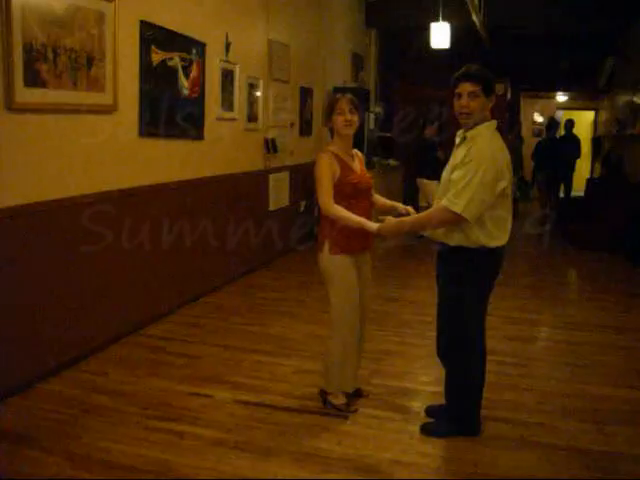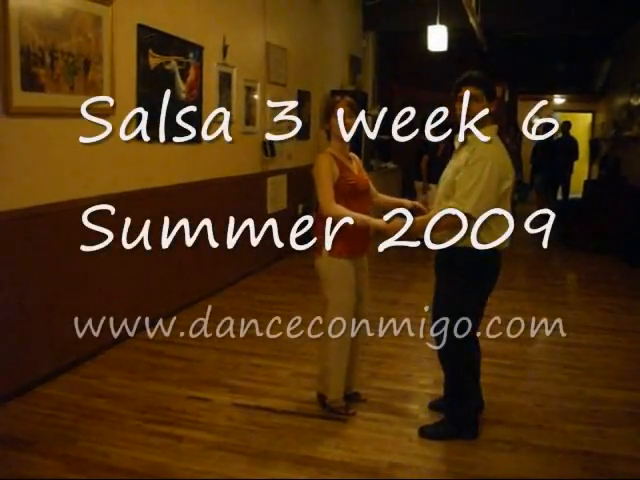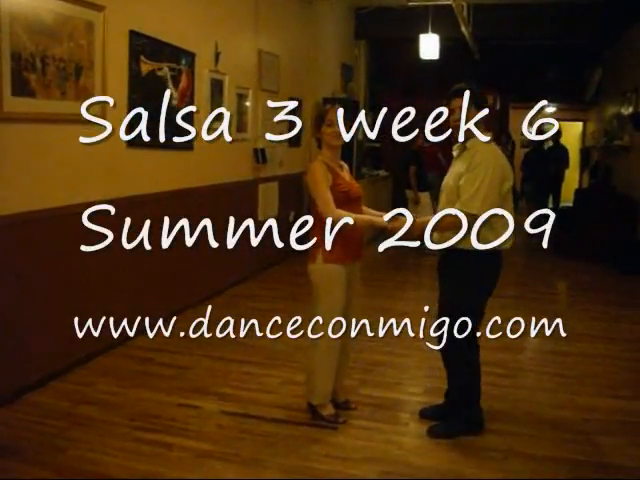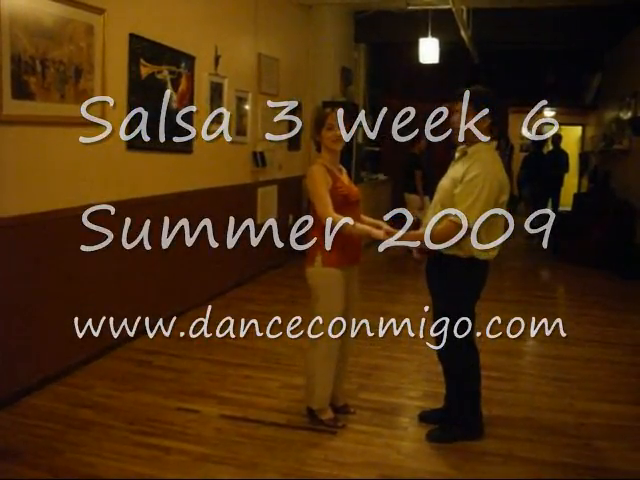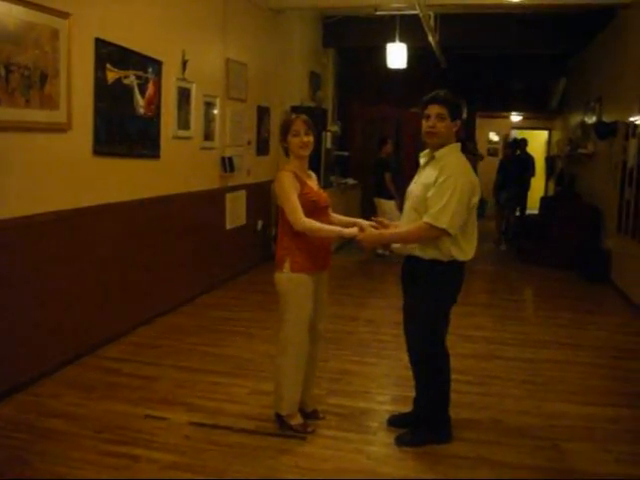
dt=1s
person 1, frame 1
left shoulder: (486, 150)
right shoulder: (469, 141)
left elbow: (454, 213)
left wrist: (401, 226)
right wrist: (414, 217)
left hip: (471, 257)
right hip: (459, 253)
left knee: (460, 338)
right knee: (454, 336)
left ankle: (463, 418)
right ankle: (458, 404)
person 1, frame 2
left shoulder: (488, 153)
right shoulder: (467, 145)
left elbow: (461, 216)
left wrist: (411, 227)
right wrist: (428, 212)
left hip: (470, 258)
right hip: (458, 254)
left knee: (454, 337)
right knee: (451, 332)
left ankle: (462, 420)
right ankle: (464, 398)
person 1, frame 3
left shoulder: (487, 158)
right shoulder: (463, 152)
left elbow: (465, 217)
left wrist: (418, 225)
right wrist: (423, 224)
left hip: (475, 259)
right hip: (458, 255)
left knee: (458, 338)
right knee: (452, 335)
left ankle: (468, 416)
right ankle: (456, 403)
person 1, frame 4
left shoulder: (485, 169)
right shoulder: (466, 155)
left elbow: (458, 227)
left wrist: (409, 238)
right wrist: (422, 241)
left hip: (461, 265)
right hip: (447, 260)
left knee: (457, 344)
right knee: (447, 341)
left ankle: (467, 421)
right ankle: (455, 407)
person 1, frame 5
left shoulder: (456, 171)
right shoulder: (430, 161)
left elbow: (434, 229)
left wrist: (382, 238)
right wrist: (393, 227)
left hip: (437, 270)
right hip: (419, 265)
left knee: (429, 347)
right knee: (418, 344)
left ankle: (436, 425)
right ankle: (423, 411)
person 2, frame 1
left shoulder: (358, 156)
right shoulder: (327, 159)
left elbow: (370, 197)
right elbow: (328, 206)
left wrist: (396, 207)
right wrist: (369, 224)
left hip: (360, 248)
right hip: (336, 248)
left knee: (358, 317)
right knee: (345, 318)
left ankle: (347, 381)
right ankle: (332, 388)
person 2, frame 2
left shoulder: (355, 159)
right shoulder: (325, 161)
left elbow: (372, 197)
right elbow: (329, 208)
left wrist: (404, 203)
right wrist: (376, 223)
left hip: (357, 251)
right hip: (334, 251)
left knee: (356, 319)
right knee: (339, 321)
left ankle: (346, 384)
right ankle: (330, 393)
person 2, frame 3
left shoulder: (344, 167)
right shoulder: (318, 168)
right elbow: (331, 213)
left wrist: (387, 216)
right wrist: (378, 222)
left hip: (349, 256)
right hip: (328, 257)
right knee: (327, 328)
left ankle: (335, 391)
right ankle: (318, 399)
person 2, frame 4
left shoulder: (341, 170)
right shoulder: (318, 171)
right elbow: (329, 217)
left wrist: (380, 224)
right wrist: (371, 232)
left hip: (347, 260)
right hip: (326, 261)
left knee: (343, 330)
right knee: (326, 332)
left ankle: (335, 395)
right ankle: (318, 404)
person 2, frame 5
left shoulder: (312, 176)
right shoulder: (286, 177)
left elbow: (325, 216)
right elbow: (300, 222)
left wrist: (356, 221)
right wrist: (346, 232)
left hip: (316, 264)
right hip: (295, 266)
left knee: (312, 335)
right knee: (294, 337)
left ankle: (303, 401)
right ankle: (286, 409)
